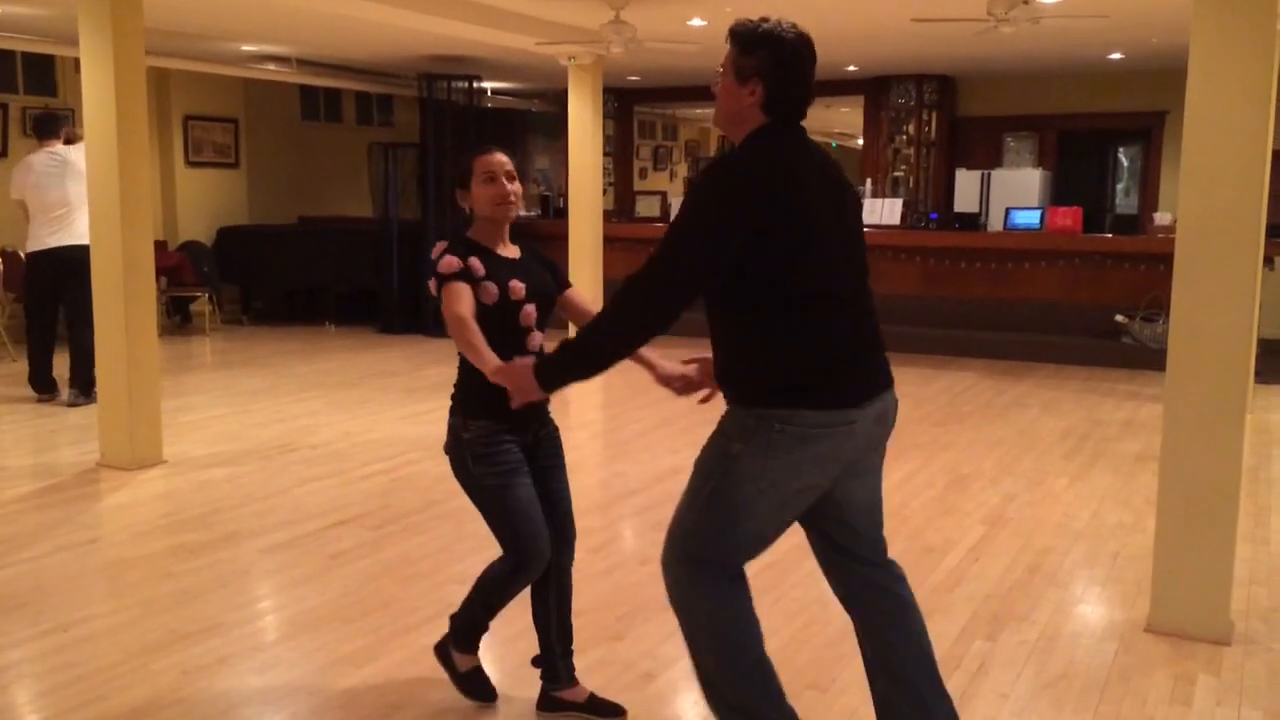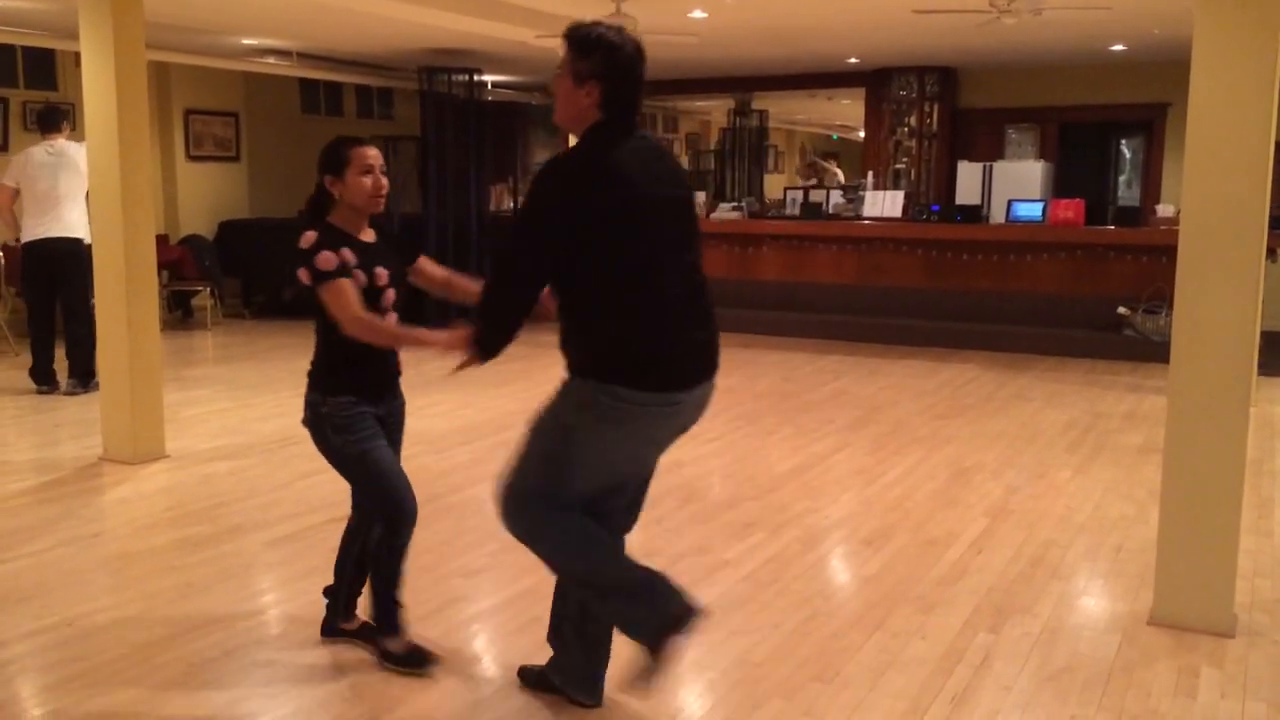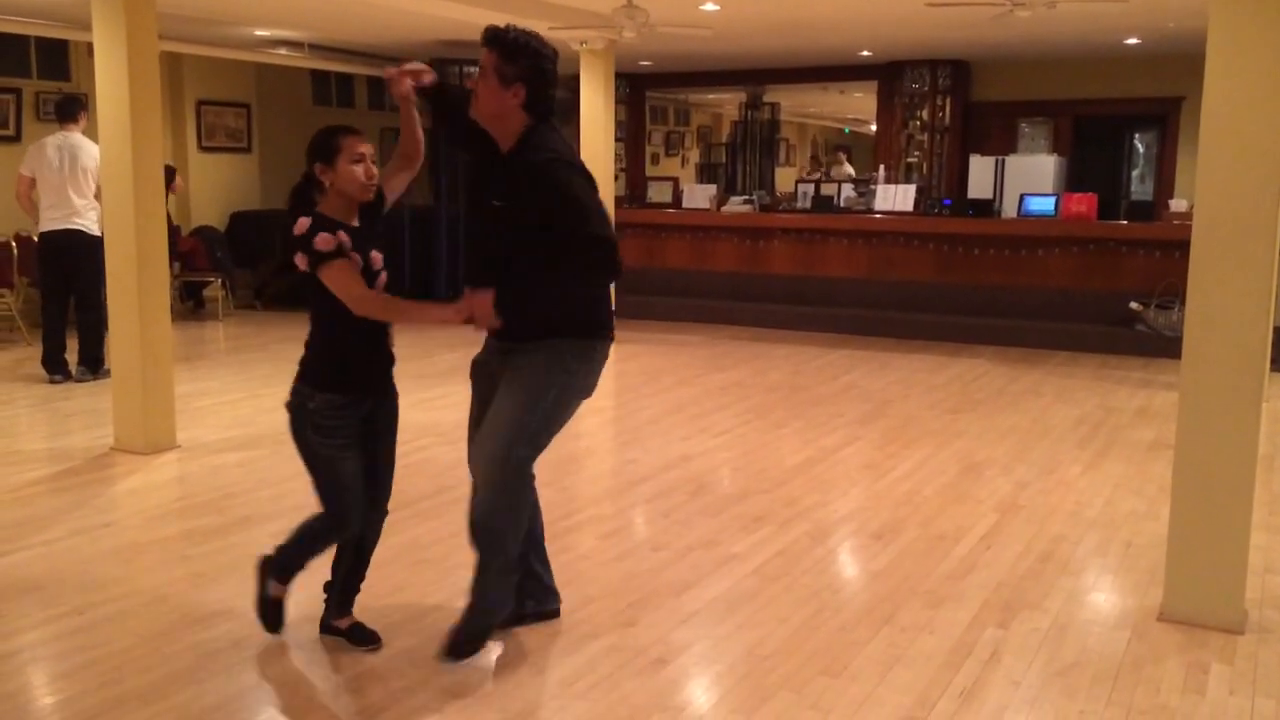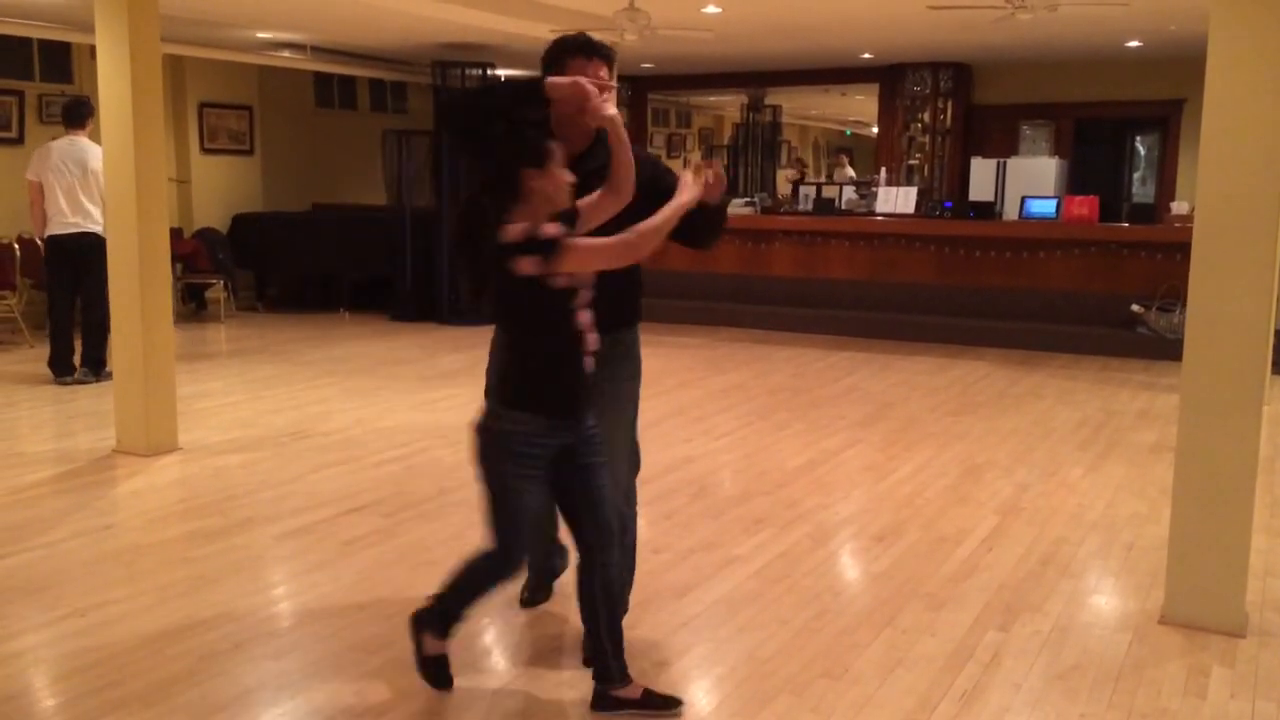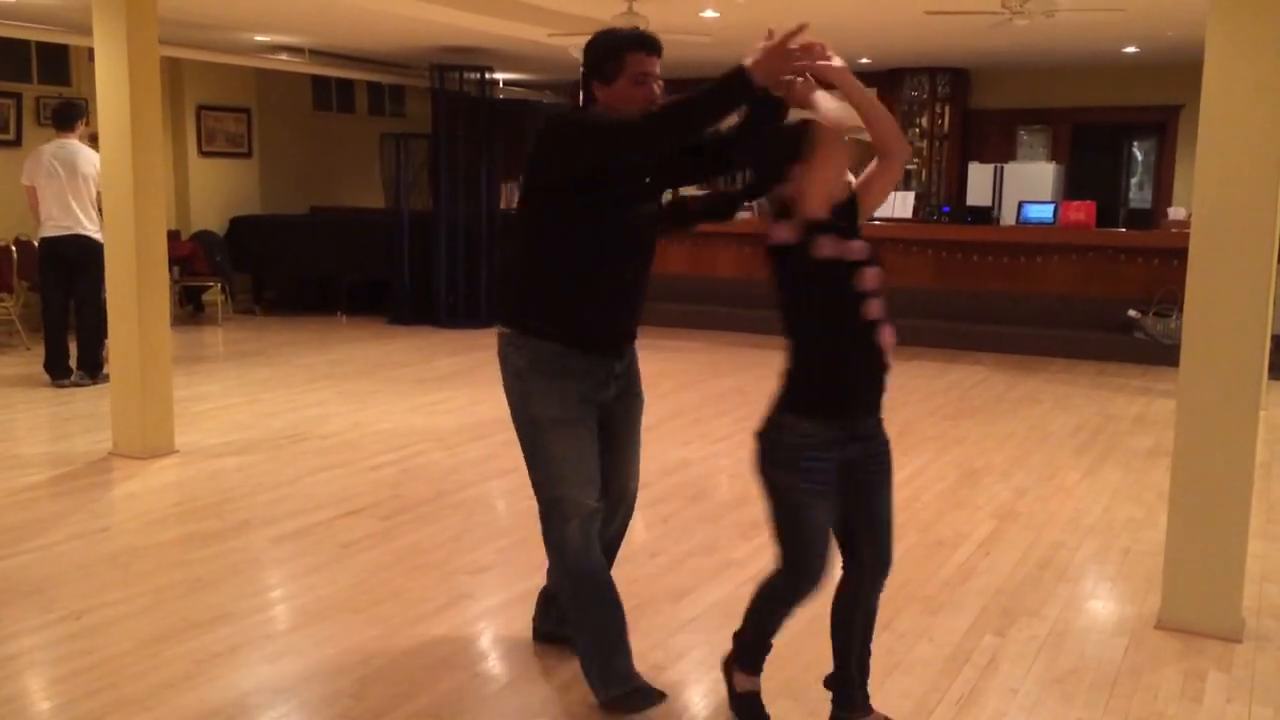
dt=0.7s
person 1, frame 1
left shoulder: (737, 179)
right shoulder: (824, 172)
left elbow: (656, 296)
left wrist: (550, 371)
right wrist: (734, 361)
left hip: (787, 417)
right hip: (865, 403)
left knee: (698, 565)
right knee: (864, 570)
person 1, frame 2
left shoulder: (571, 177)
right shoulder: (659, 165)
left elbow: (516, 280)
left wrist: (478, 342)
right wrist: (582, 328)
left hip: (621, 385)
right hip: (685, 379)
left knee: (531, 505)
right knee: (597, 518)
left ankle: (653, 610)
right ankle: (575, 670)
person 1, frame 3
left shoulder: (550, 169)
right shoulder: (502, 150)
left elbow: (602, 262)
left wrist: (507, 304)
right wrist: (430, 93)
left hip: (561, 344)
right hip: (514, 340)
left knee: (498, 467)
right knee: (498, 466)
left ankle: (488, 604)
right ankle: (532, 594)
person 1, frame 4
left shoulder: (632, 164)
left elbow: (692, 230)
left wrist: (709, 200)
right wrist: (554, 101)
left hip: (606, 343)
left knee: (612, 478)
right ankle: (545, 562)
person 1, frame 5
left shoulder: (654, 159)
right shoulder: (567, 141)
left elbow: (732, 149)
right elbow: (649, 134)
left wrist: (769, 95)
right wrist: (747, 78)
left hip: (614, 355)
right hip: (545, 355)
left knee: (614, 499)
right knee: (574, 508)
left ankle: (560, 615)
person 2, frame 1
left shoulder: (536, 263)
right shoulder: (456, 257)
left elbow: (592, 320)
right elbow: (460, 321)
left wrist: (656, 364)
right wrist: (494, 369)
left hip: (536, 426)
right hip: (483, 430)
left knee: (560, 547)
right knee: (530, 550)
right ankle: (459, 643)
person 2, frame 2
left shoulder: (386, 242)
right shoulder: (321, 243)
left elbow: (448, 284)
right elbow: (355, 324)
right wrist: (440, 339)
left hip: (384, 397)
right hip: (339, 401)
left knee: (371, 510)
right knee: (397, 507)
left ankle: (339, 615)
right ankle: (386, 629)
person 2, frame 3
left shoulder: (366, 215)
right shoulder: (314, 231)
left elbow: (411, 158)
right elbow: (364, 303)
left wrist: (406, 101)
right wrist: (452, 311)
left hip: (377, 392)
right hip: (326, 400)
left knee: (372, 509)
right knee: (345, 513)
left ankle: (338, 611)
right ankle: (277, 574)
person 2, frame 4
left shoulder: (553, 228)
right shoulder: (522, 240)
left elbow: (613, 195)
right elbow: (631, 249)
left wrist: (608, 122)
right wrist: (685, 194)
left hip: (566, 419)
right hip: (521, 423)
left knee: (599, 549)
right knee: (511, 553)
right ankle: (433, 628)
person 2, frame 5
left shoulder: (843, 220)
right shoulder: (795, 225)
left elbow: (894, 150)
right elbow: (834, 138)
left wrist: (843, 80)
right wrist: (825, 97)
left hip: (861, 430)
right hip: (804, 434)
left knee: (870, 565)
right knee: (803, 570)
person 3, frame 1
left shoulder: (23, 168)
right shoulder: (81, 154)
left elbow: (26, 212)
right wrist: (73, 136)
left hip: (39, 251)
right hip: (78, 247)
left knee: (40, 322)
right knee: (82, 321)
left ankle: (43, 386)
right ankle: (81, 388)
person 3, frame 2
right shoulder: (82, 152)
left hip: (34, 244)
right hip: (71, 241)
left knee: (40, 314)
right knee: (78, 312)
left ankle: (44, 378)
right ankle: (80, 377)
person 3, frame 3
left shoulder: (38, 150)
right shoulder: (93, 151)
left elbow: (22, 194)
right elbow: (104, 196)
left hip: (49, 235)
right hip: (85, 233)
left knee: (53, 304)
right knee: (90, 303)
left ankle: (55, 367)
right ankle: (89, 365)
person 3, frame 4
left shoulder: (43, 154)
right shoulder: (100, 155)
left elbow: (36, 204)
left wrist: (42, 237)
left hip: (57, 238)
right hip: (93, 237)
left knee: (60, 306)
right knee: (94, 305)
left ankle: (63, 368)
right ankle: (92, 367)
person 3, frame 5
left shoulder: (35, 159)
right shoulder: (92, 158)
left elbow: (34, 206)
right elbow: (105, 204)
left hip: (50, 241)
right hip: (86, 239)
left knee: (54, 308)
right knee: (89, 307)
left ankle: (59, 371)
right ankle: (88, 370)
